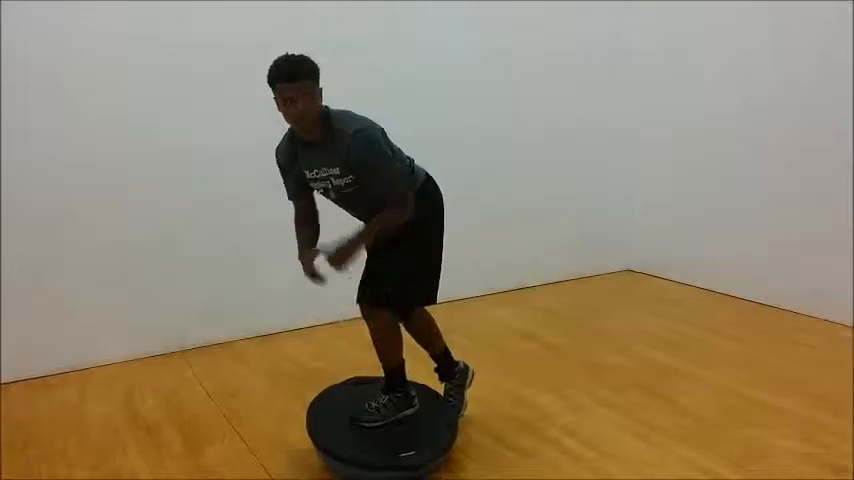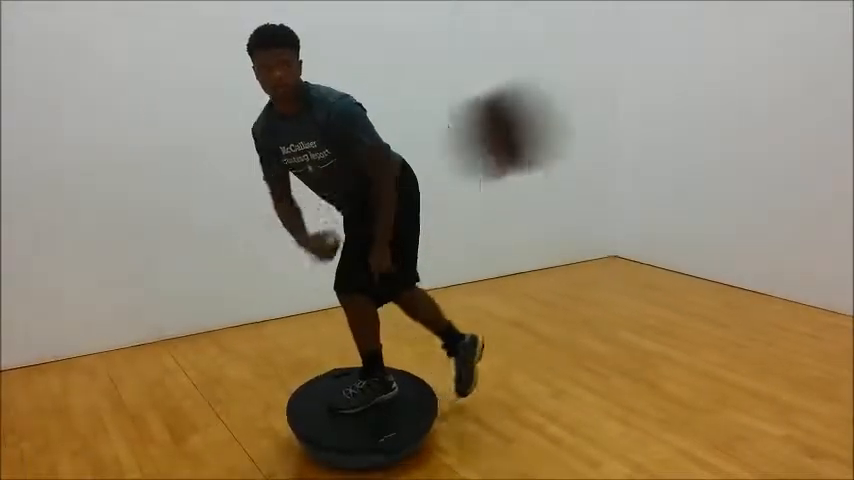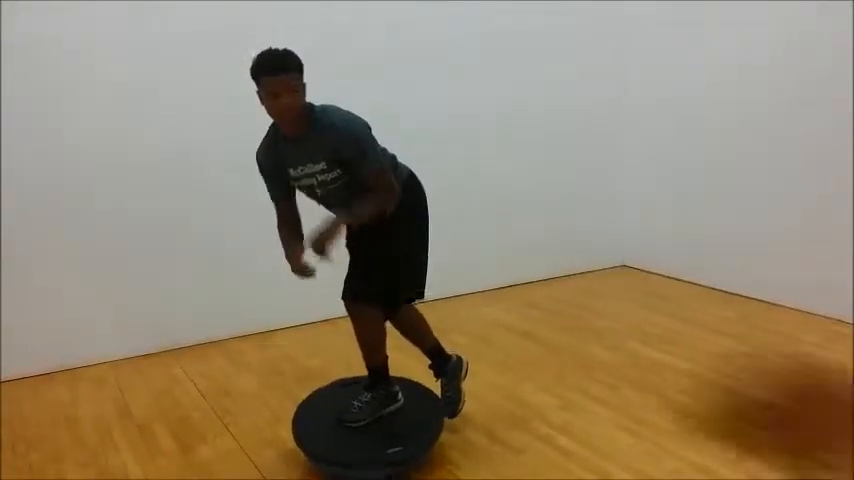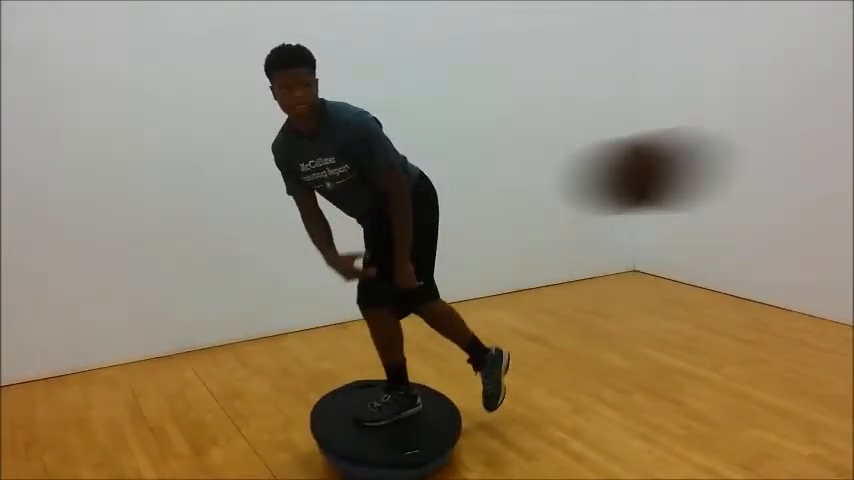
dt=1s
person 1, frame 1
left shoulder: (360, 135)
right shoulder: (287, 152)
left elbow: (401, 204)
right elbow: (304, 209)
left wrist: (355, 245)
right wrist: (305, 252)
left hip: (416, 208)
right hip: (380, 216)
left knee: (376, 301)
right knee: (401, 303)
left ankle: (398, 394)
right ankle: (452, 371)
person 1, frame 2
left shoulder: (337, 109)
right shoulder: (265, 131)
left elbow: (384, 172)
right elbow: (280, 196)
left wrist: (381, 243)
right wrist: (303, 237)
left hip: (392, 192)
right hip: (357, 204)
left knee: (353, 286)
right knee: (393, 285)
left ankle: (375, 379)
right ankle: (459, 344)
person 1, frame 3
left shoulder: (342, 126)
right shoulder: (269, 154)
left elbow: (388, 192)
right elbow: (286, 214)
left wrist: (340, 223)
right wrist: (292, 251)
left hip: (400, 204)
right hip: (362, 217)
left knee: (361, 296)
right knee: (388, 301)
left ankle: (381, 389)
right ankle: (446, 365)
person 1, frame 4
left shoulder: (354, 124)
right shoulder: (284, 148)
left elbow: (399, 191)
right elbow: (309, 209)
left wrist: (402, 260)
right wrist: (332, 258)
left hip: (412, 203)
right hip: (376, 216)
left knee: (374, 299)
right knee: (416, 297)
left ankle: (400, 392)
right ankle: (485, 357)
